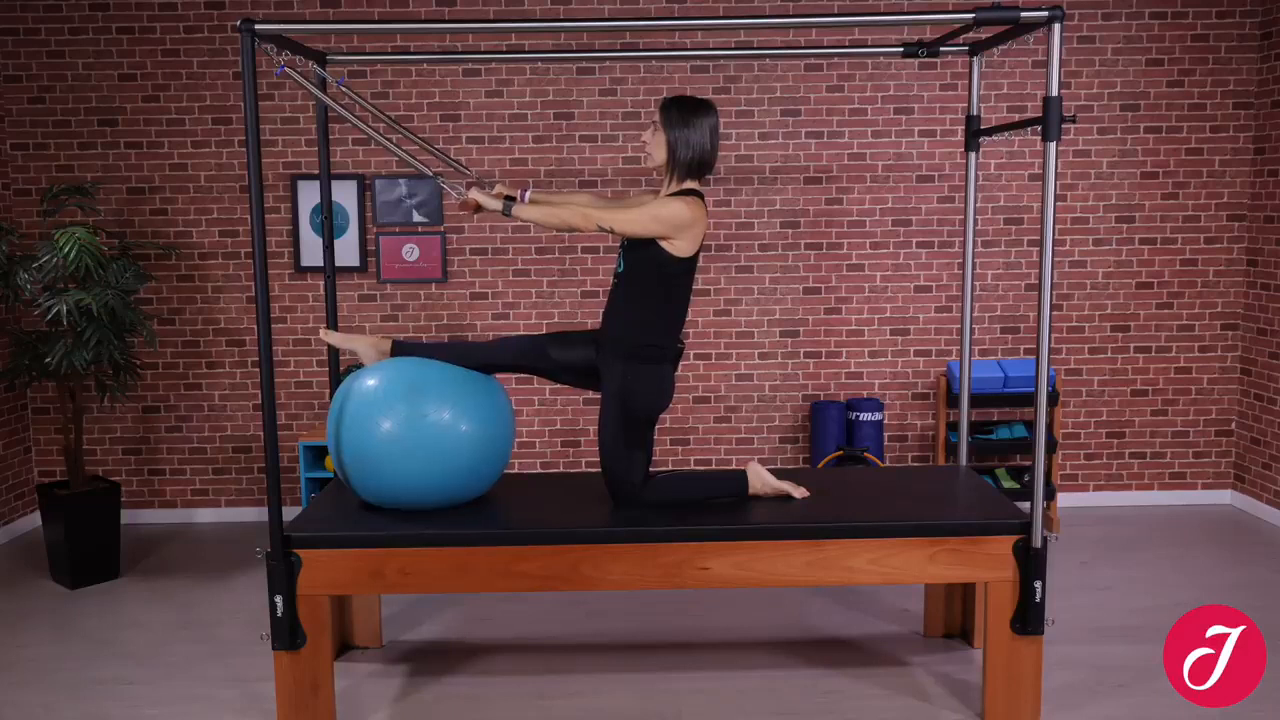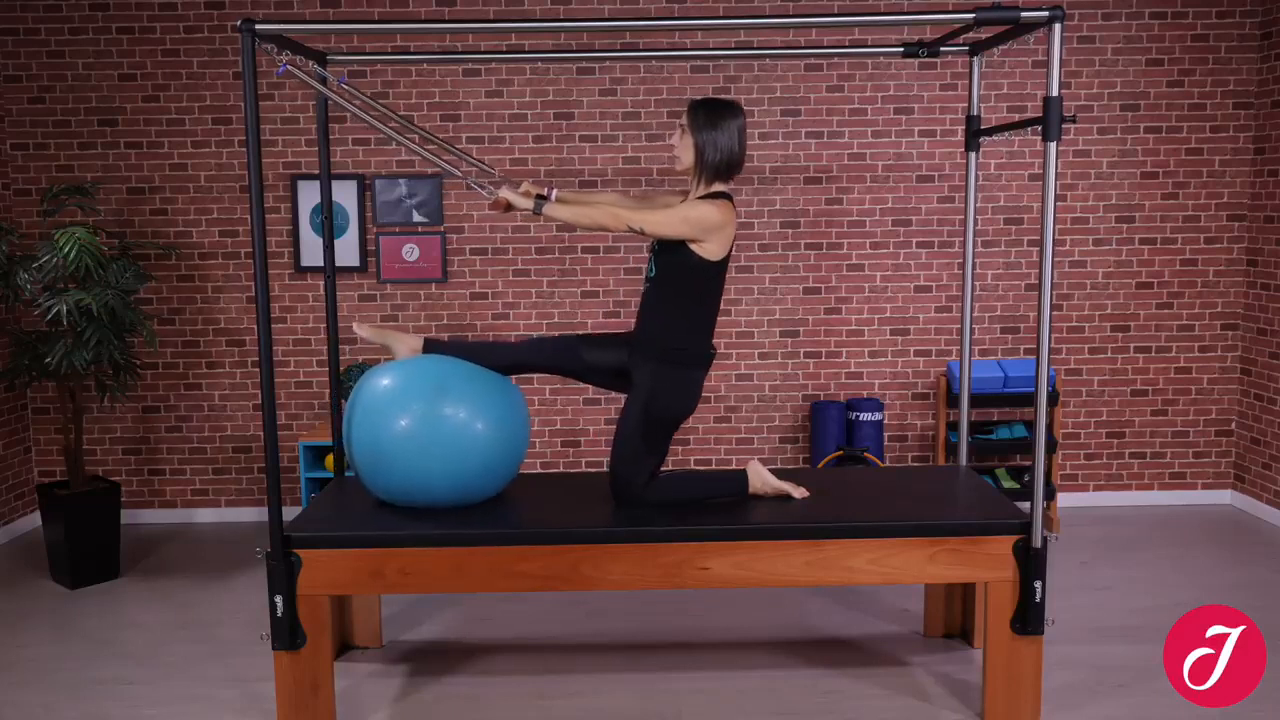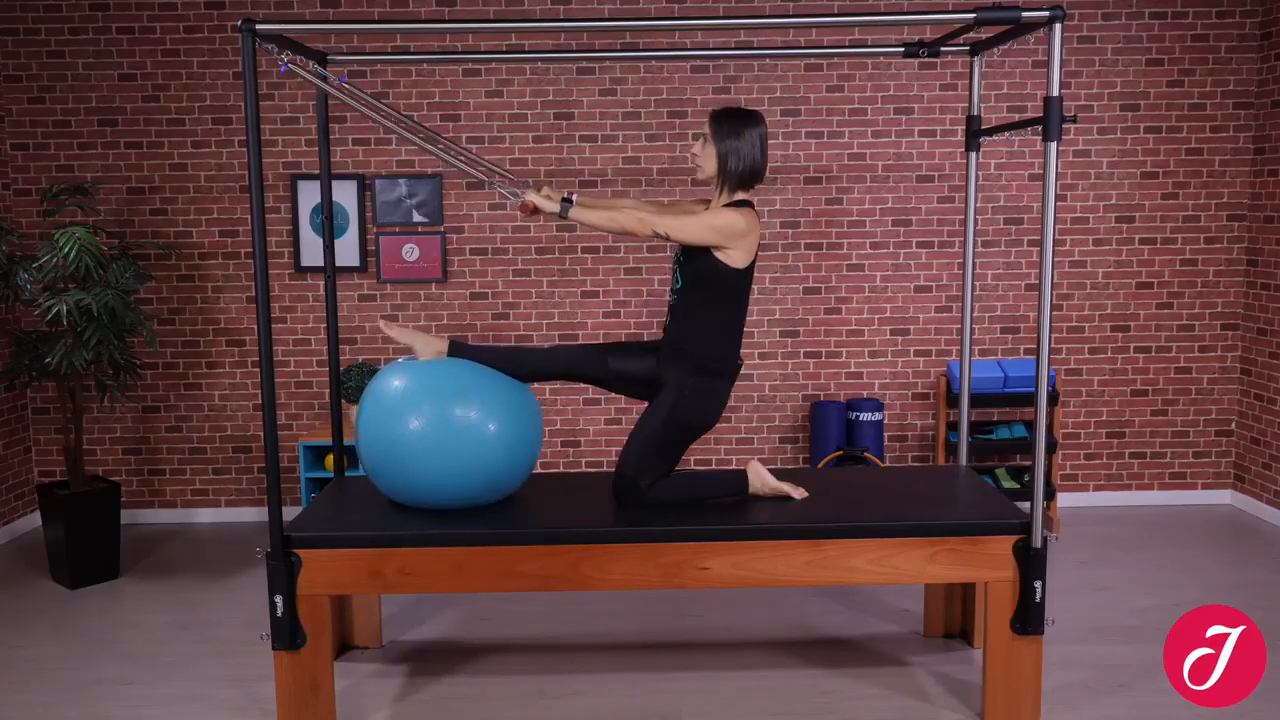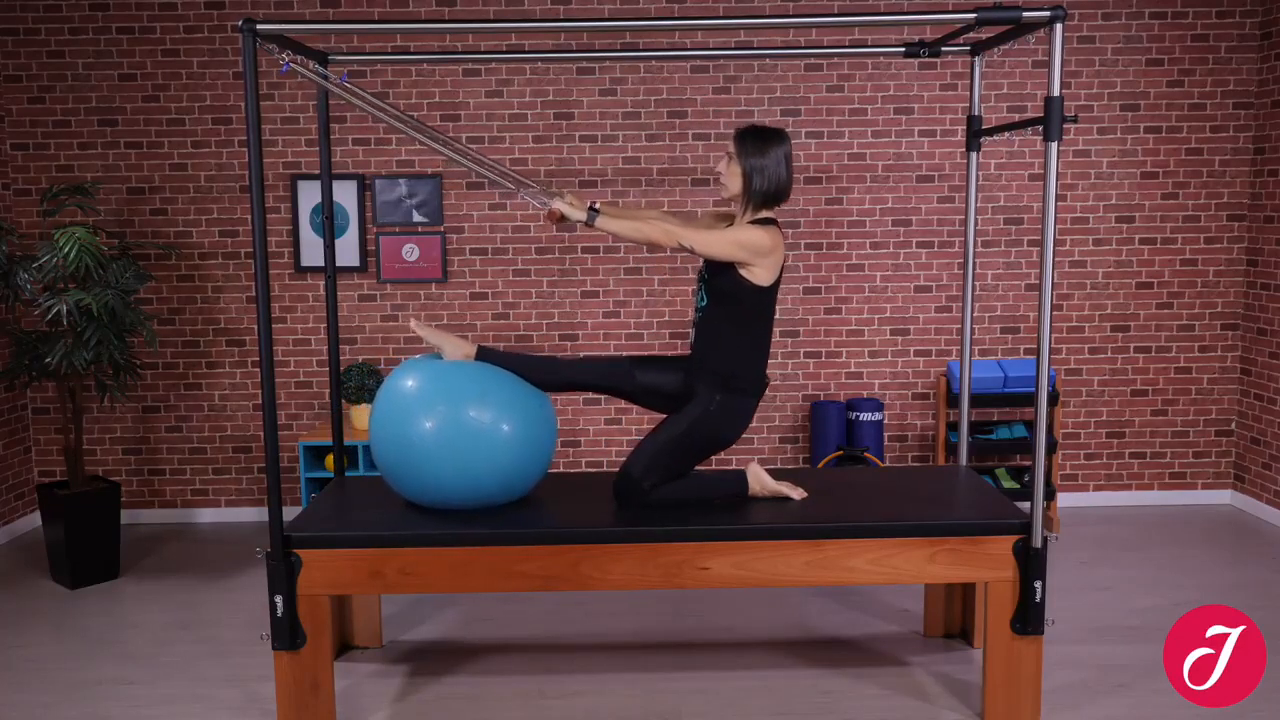
dt=1s
person 1, frame 1
left shoulder: (684, 211)
right shoulder: (664, 199)
left elbow: (586, 221)
right elbow: (596, 201)
left wrist: (503, 209)
right wrist: (524, 194)
left hip: (642, 365)
right hip: (617, 348)
left knee: (628, 488)
right knee: (510, 352)
left ankle: (748, 481)
right ankle: (388, 350)
person 1, frame 2
left shoulder: (714, 213)
right shoulder: (690, 202)
left elbow: (616, 220)
right elbow: (622, 200)
left wrist: (535, 206)
right wrist: (550, 194)
left hip: (674, 369)
right hip: (648, 351)
left knee: (630, 487)
right knee: (541, 352)
left ankle: (749, 481)
right ankle: (421, 348)
person 1, frame 3
left shoulder: (737, 221)
right shoulder: (714, 210)
left elbow: (640, 225)
right elbow: (643, 207)
left wrist: (561, 210)
right wrist: (569, 198)
left hip: (701, 379)
right hip: (673, 360)
left knee: (632, 488)
right knee: (568, 361)
left ankle: (749, 481)
right ankle: (445, 350)
person 1, frame 4
left shoulder: (762, 239)
right shoulder: (735, 224)
left elbow: (666, 237)
right elbow: (665, 220)
left wrist: (588, 218)
right wrist: (591, 209)
left hip: (726, 396)
right hip: (699, 375)
left knee: (632, 489)
left ankle: (748, 483)
right ankle: (471, 355)
